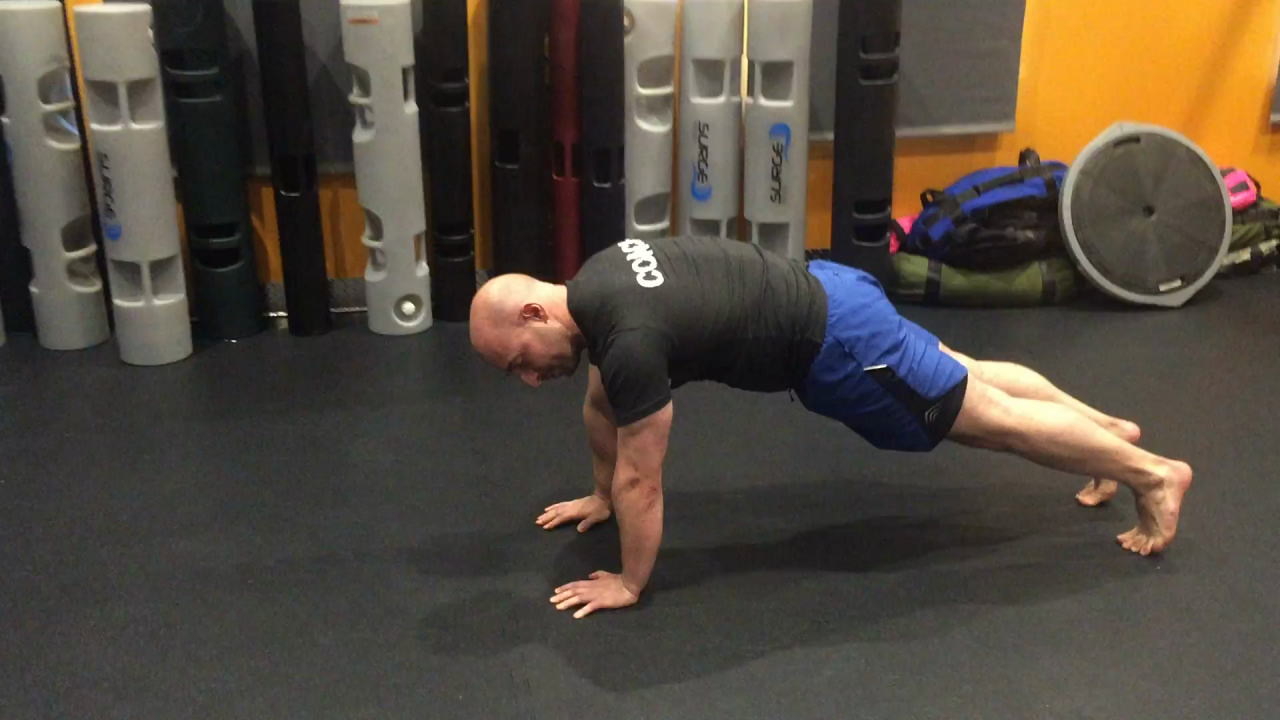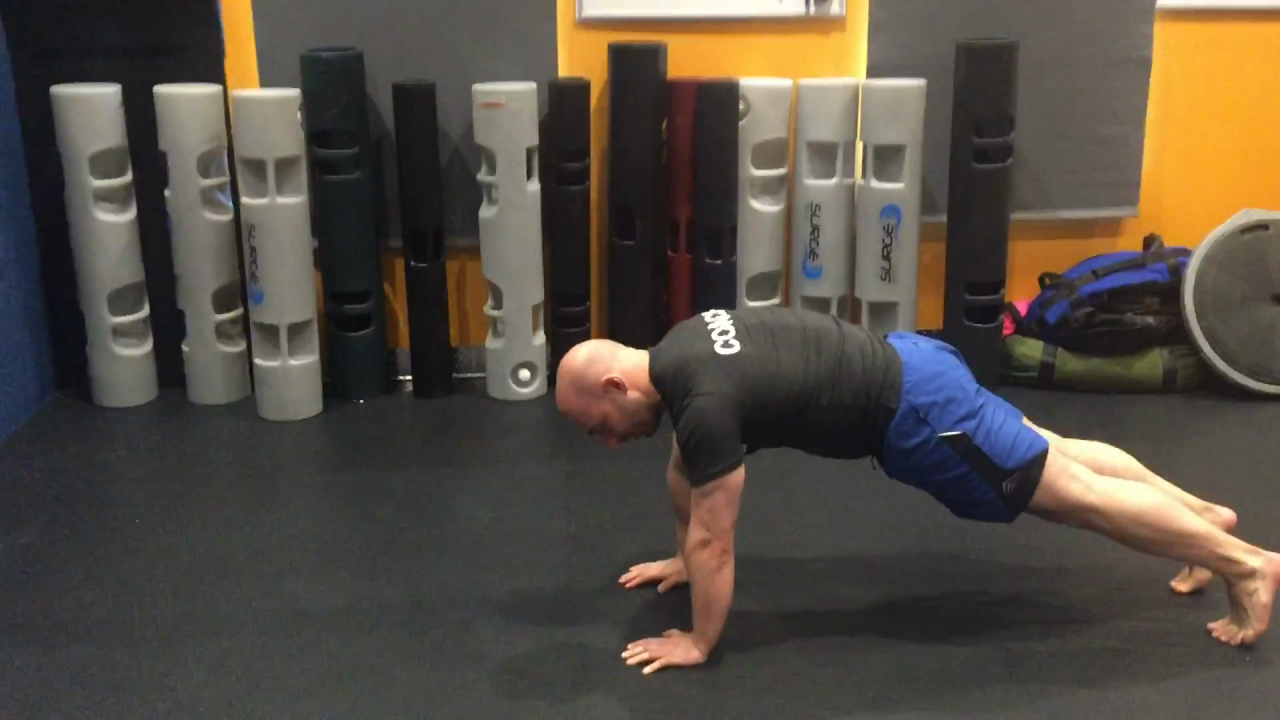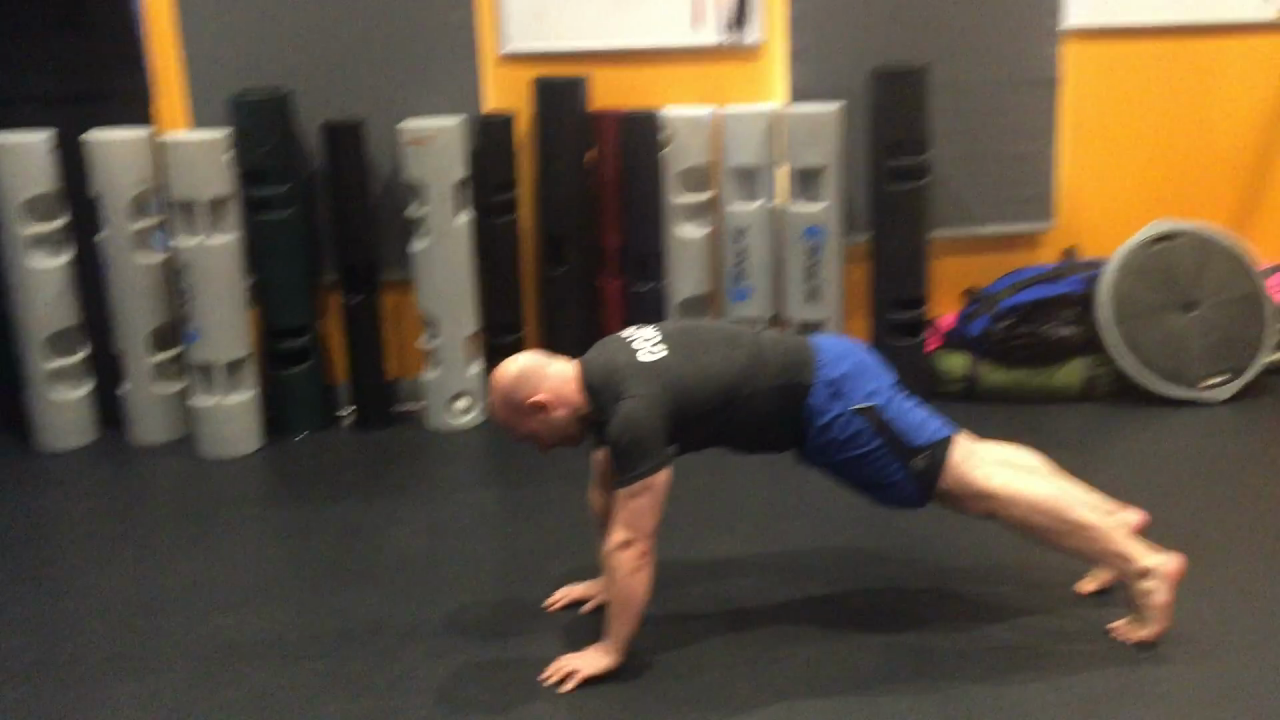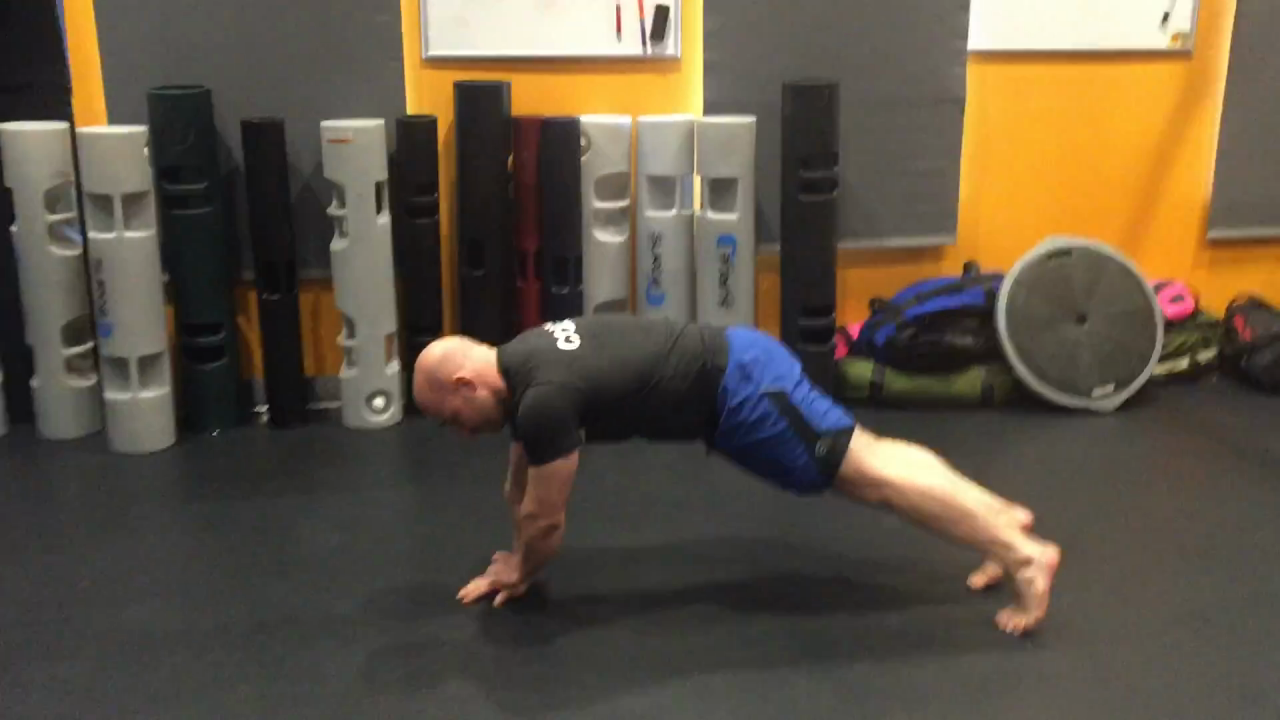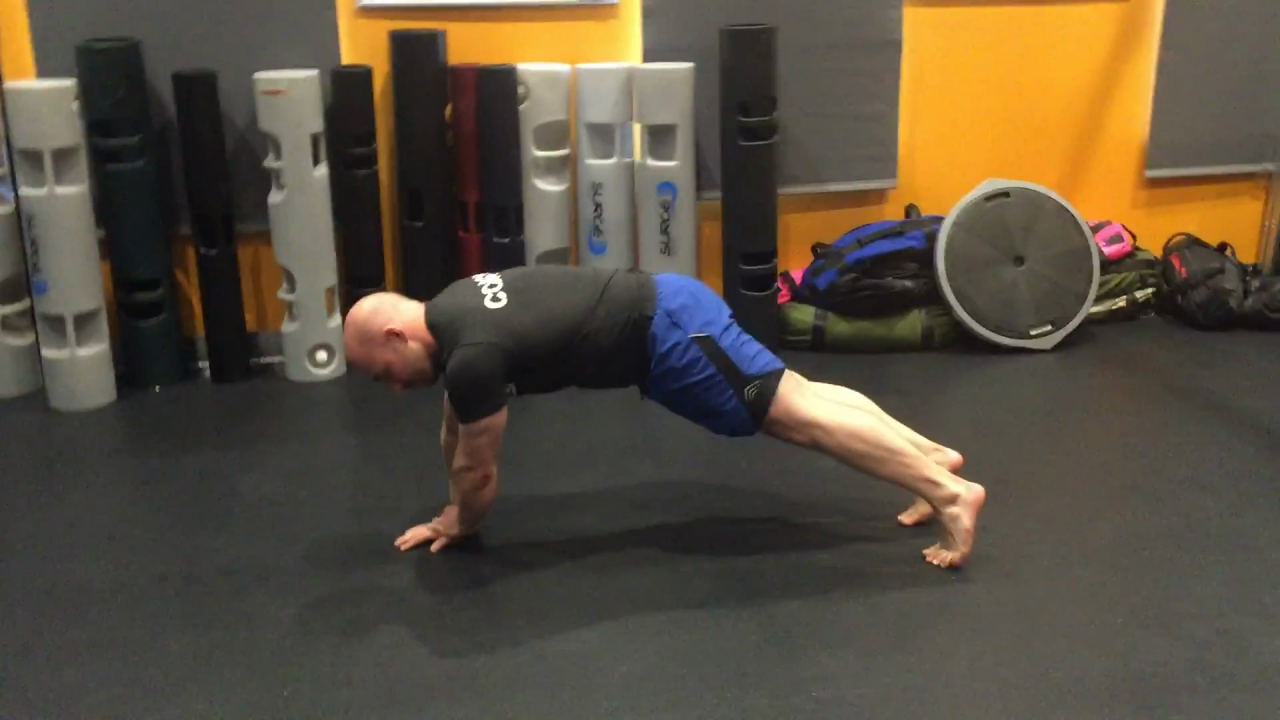
dt=0.5s
person 1, frame 1
left shoulder: (629, 336)
right shoulder: (592, 286)
left elbow: (641, 477)
right elbow: (601, 409)
left wrist: (630, 584)
right wrist: (602, 497)
left hip: (836, 345)
right hip: (822, 292)
left knee: (988, 419)
right knee: (968, 378)
left ankle: (1154, 475)
right ankle: (1110, 428)
person 1, frame 2
left shoulder: (704, 402)
right shoulder: (676, 356)
left elbow: (713, 539)
right elbow: (684, 474)
left wrist: (699, 643)
right wrist: (682, 559)
left hip: (913, 413)
right hip: (903, 364)
left knee: (1070, 495)
right knee: (1055, 454)
right ankle: (1206, 514)
person 1, frame 3
left shoulder: (631, 406)
right shoulder: (598, 374)
left elbow: (633, 542)
right elbow: (605, 489)
left wrist: (610, 650)
right wrist: (607, 580)
left hip: (829, 398)
right hip: (821, 379)
left knee: (969, 481)
right knee: (967, 457)
left ankle: (1143, 566)
right ankle: (1115, 517)
person 1, frame 4
left shoulder: (544, 395)
right shoulder: (518, 369)
left elbow: (543, 516)
right elbow: (521, 485)
left wrist: (522, 571)
right wrist: (515, 566)
left hip: (738, 387)
right hip: (730, 370)
left knee: (866, 471)
right knee: (872, 453)
left ankle: (1023, 555)
right ankle: (1006, 517)
person 1, frame 5
left shoulder: (471, 353)
right shoulder: (448, 312)
left elbow: (479, 471)
right elbow: (456, 432)
left wrist: (458, 526)
right wrist: (456, 508)
left hip: (668, 334)
right hip: (662, 312)
left knee: (799, 415)
right knee: (797, 395)
left ankle: (950, 493)
right ankle: (935, 458)
